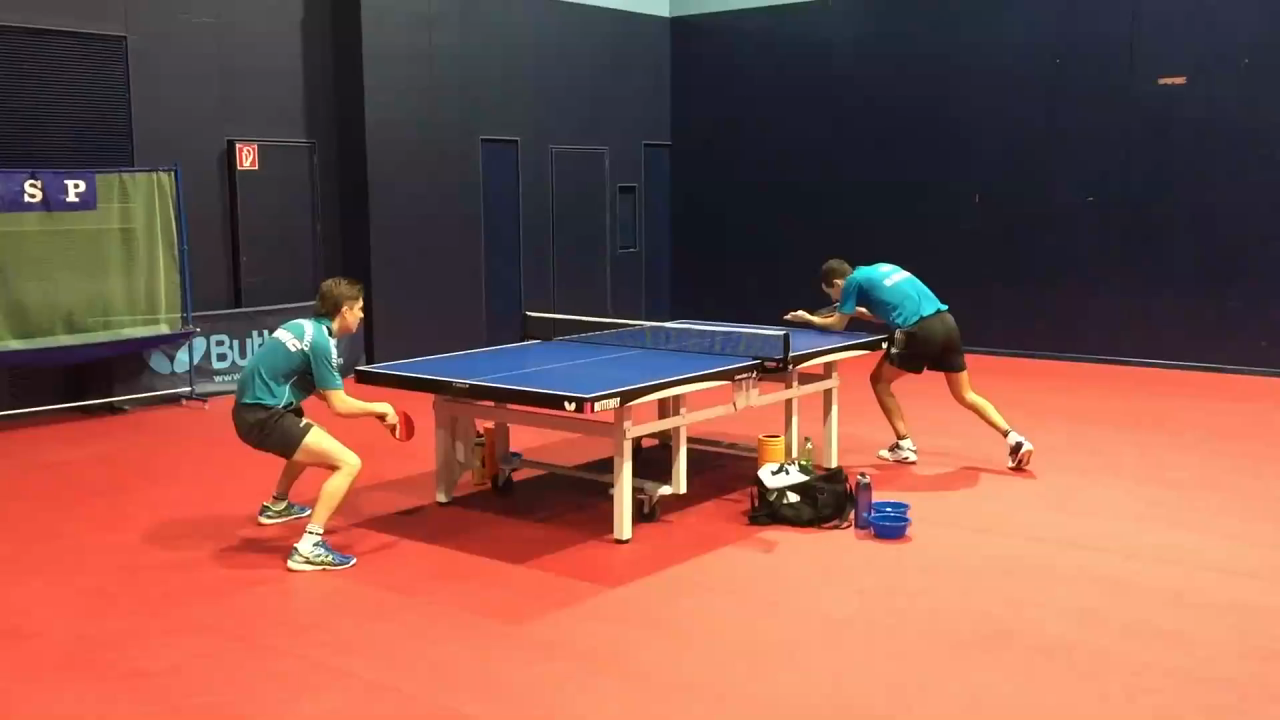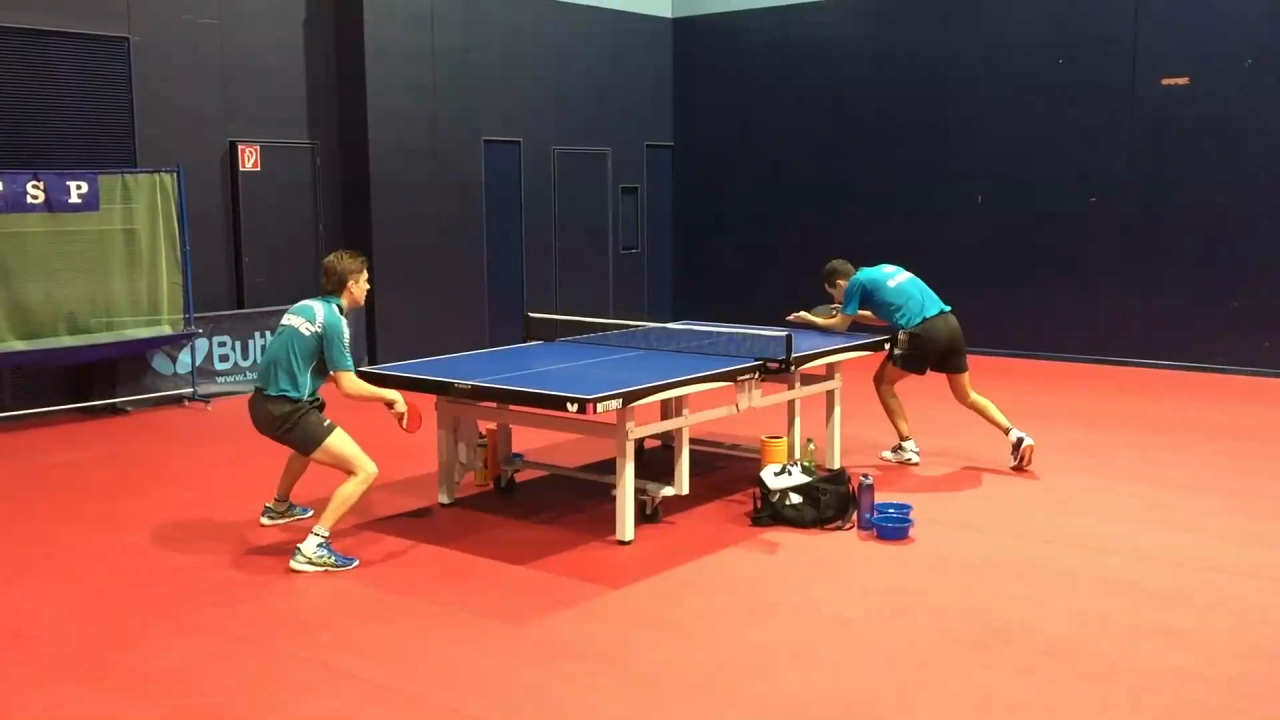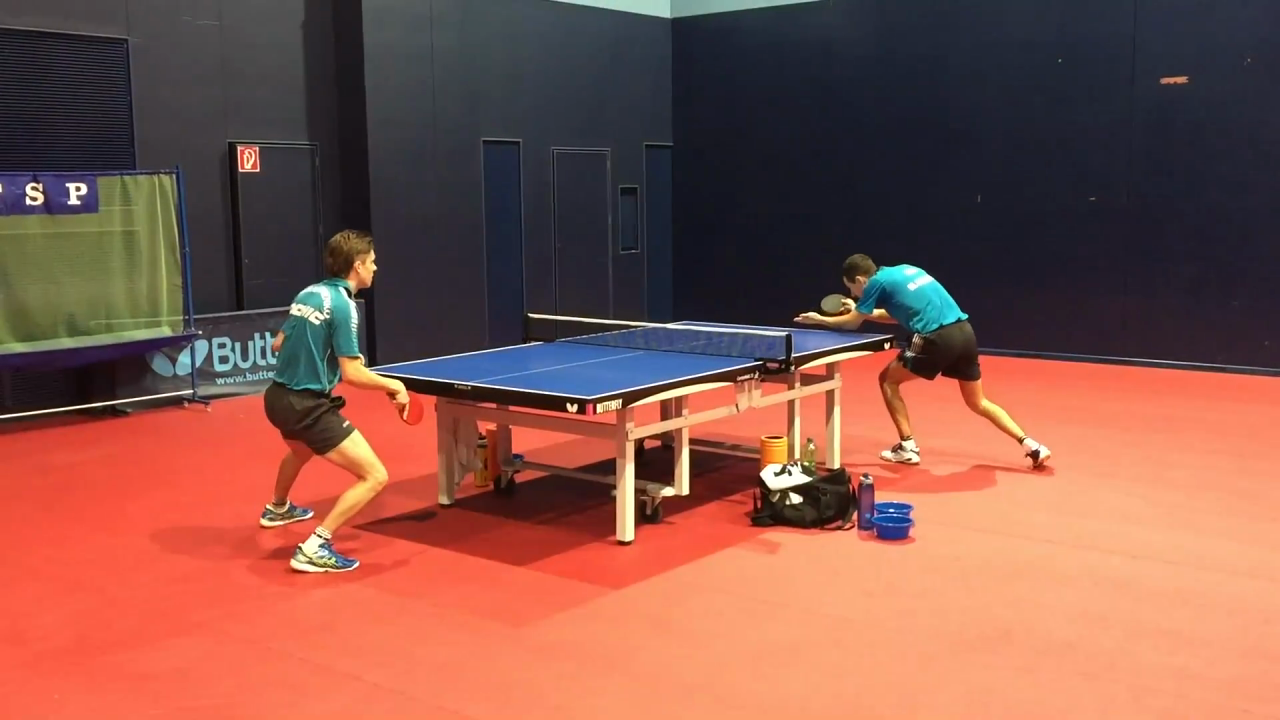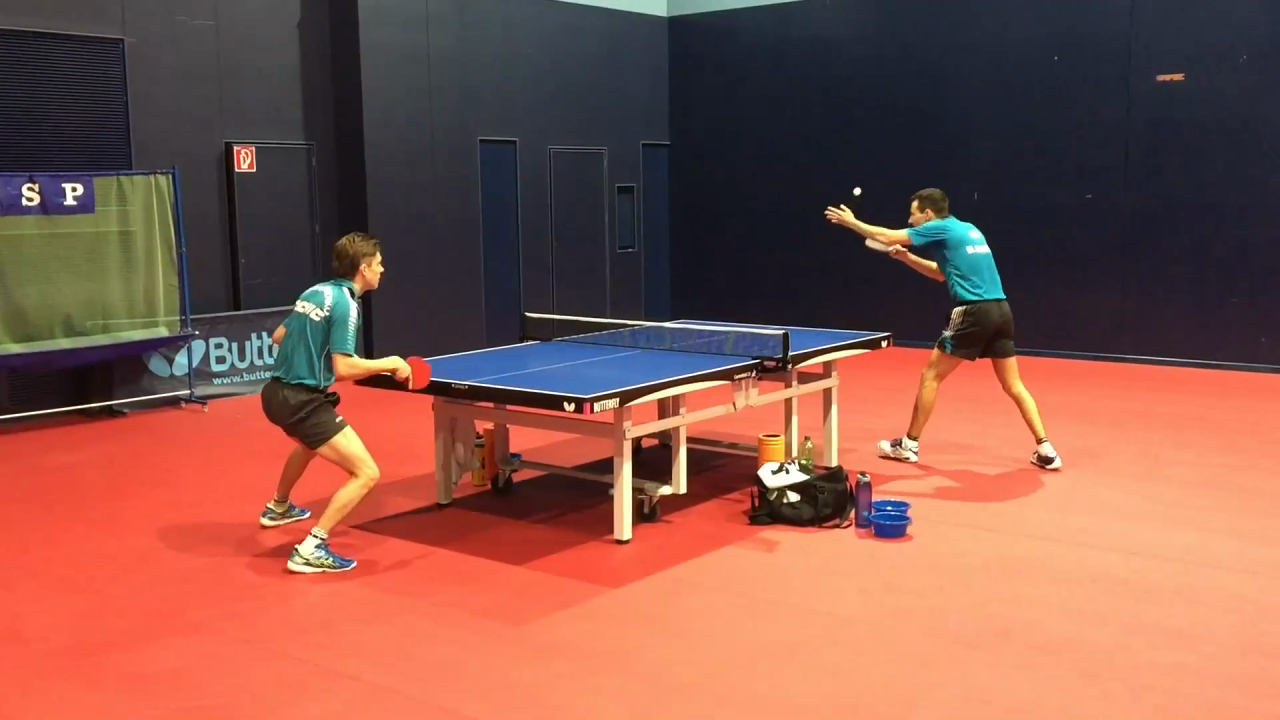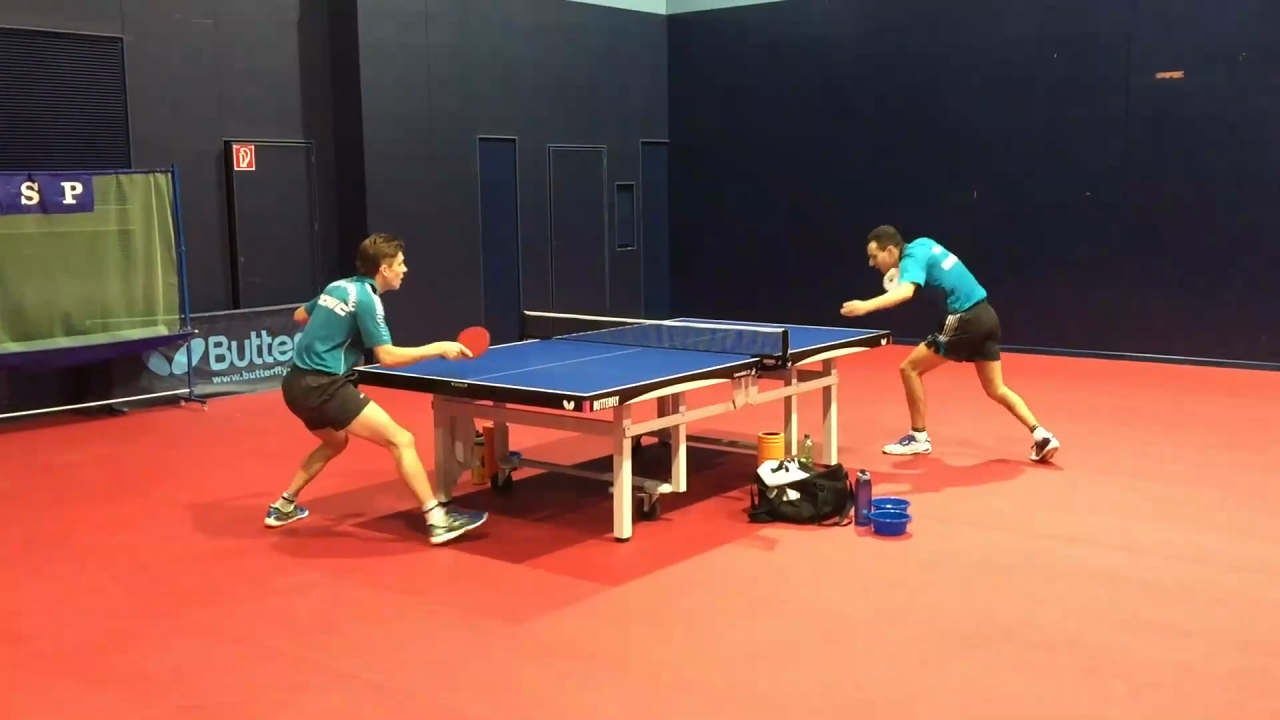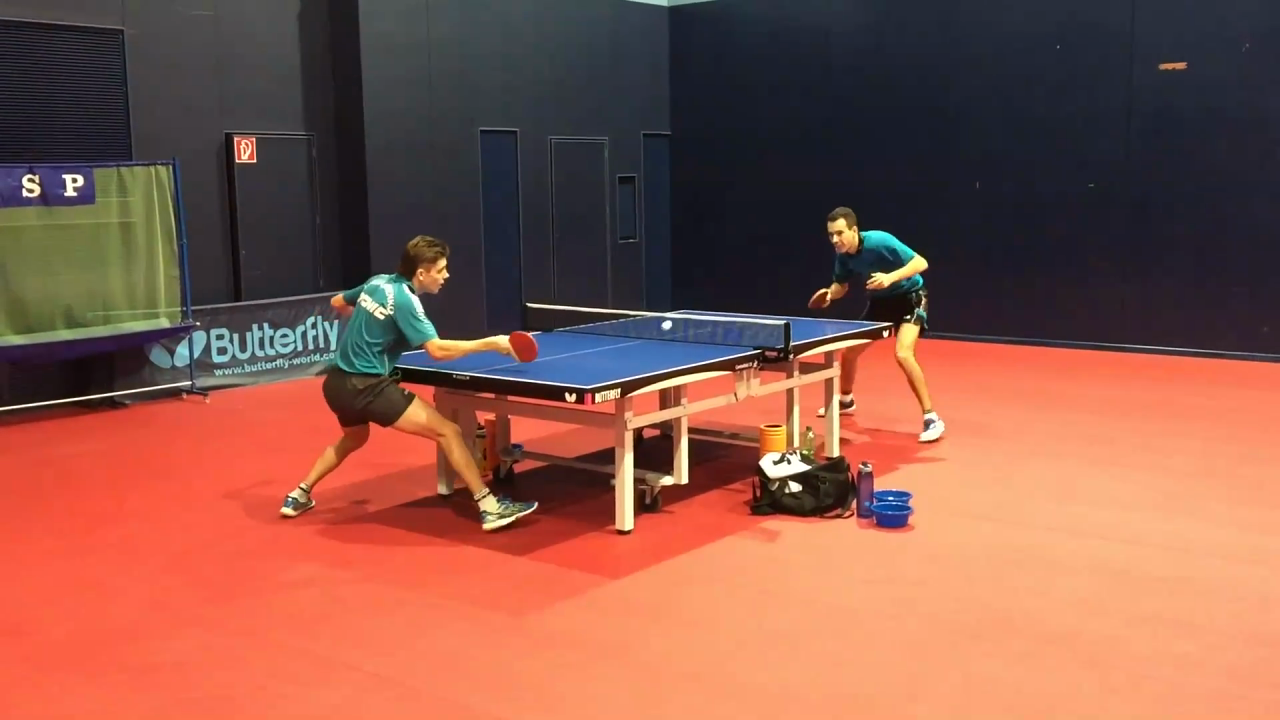
dt=0.5s
person 1, frame 1
left shoulder: (301, 325)
right shoulder: (321, 341)
right elbow: (339, 406)
left wrist: (323, 391)
right wrist: (380, 408)
left hip: (251, 410)
right hip: (263, 418)
left knee: (311, 439)
right knee: (348, 463)
left ankle: (277, 505)
right ankle: (309, 546)
person 1, frame 2
left shoulder: (303, 307)
right shoulder: (333, 321)
right elbow: (349, 387)
left wrist: (327, 373)
right wrist: (390, 395)
left hip: (263, 402)
right hip: (286, 410)
left knee: (310, 443)
right knee: (364, 470)
left ankle: (278, 507)
right ankle: (313, 548)
person 1, frame 3
left shoulder: (307, 293)
right shoulder: (342, 305)
left elbow: (279, 344)
right elbow: (352, 374)
right wrist: (394, 385)
left hip: (278, 397)
right hip: (308, 405)
left knee: (301, 450)
right knee: (375, 477)
left ankle: (277, 509)
right ankle: (314, 547)
person 1, frame 4
left shoulder: (314, 292)
right shoulder: (344, 303)
left elbow: (279, 336)
right elbow: (344, 369)
right wrist: (390, 364)
left hip: (276, 392)
right hip: (303, 400)
left knee: (309, 445)
right knee: (366, 473)
left ankle: (278, 507)
right ankle: (311, 549)
person 1, frame 5
left shoulder: (337, 287)
right shoulder: (367, 299)
left elbow: (300, 316)
right elbow: (388, 357)
right wrist: (438, 348)
left hip: (296, 383)
right hip: (324, 386)
left knee: (335, 442)
right knee: (401, 441)
left ankle: (284, 505)
right ankle: (437, 520)
person 1, frame 6
left shoulder: (378, 282)
right shoulder: (405, 301)
left elbow: (338, 302)
right elbow: (438, 351)
right wrist: (490, 344)
left hip: (337, 383)
right hip: (367, 388)
left knee: (351, 440)
right knee: (449, 432)
left ankle: (299, 496)
right ankle: (490, 506)
person 2, frame 1
left shoulder: (854, 280)
right shoulder: (882, 269)
left elbow: (837, 325)
left wrist: (808, 318)
right wrist: (853, 309)
left hip: (920, 332)
right hip: (946, 322)
left knee: (880, 381)
right knee: (965, 395)
left ankle: (904, 446)
right ankle: (1014, 439)
person 2, frame 2
left shoulder: (858, 282)
right shoulder: (884, 270)
left elbow: (840, 326)
left wrist: (811, 319)
right wrist: (853, 313)
left hip: (923, 333)
right hip: (948, 324)
left knee: (883, 382)
right knee: (966, 395)
left ankle: (907, 447)
right ankle: (1016, 436)
person 2, frame 3
left shoulder: (878, 282)
right shoulder: (905, 271)
left elbow: (851, 323)
left wrist: (820, 319)
right wrist: (859, 309)
left hip: (937, 339)
right hip: (964, 332)
left knee: (888, 380)
right knee: (978, 403)
left ankle: (907, 447)
right ankle: (1030, 445)
person 2, frame 4
left shoulder: (941, 228)
right shoulder: (967, 229)
left elbow: (888, 236)
left wrist: (852, 222)
right wrist: (907, 258)
left hip: (974, 312)
right hip: (1000, 310)
left knee: (931, 376)
right knee: (1013, 386)
left ankle: (909, 445)
right ankle: (1045, 450)
person 2, frame 5
left shoulder: (914, 256)
right shoulder: (921, 245)
left elbow: (905, 292)
left wrist: (866, 306)
right wrist: (897, 271)
left hip: (966, 320)
right hip: (986, 316)
left knee: (909, 368)
right knee: (996, 389)
left ankle: (919, 437)
right ankle: (1041, 436)
person 2, frame 6
left shoulder: (879, 241)
right shoulder: (842, 254)
left elbow: (921, 263)
right elbow: (841, 286)
left wrist: (890, 277)
right wrist: (828, 294)
left hip: (911, 298)
right hip: (881, 302)
left knee: (902, 354)
right knee: (849, 350)
left ankle: (930, 417)
right ankle: (846, 400)
